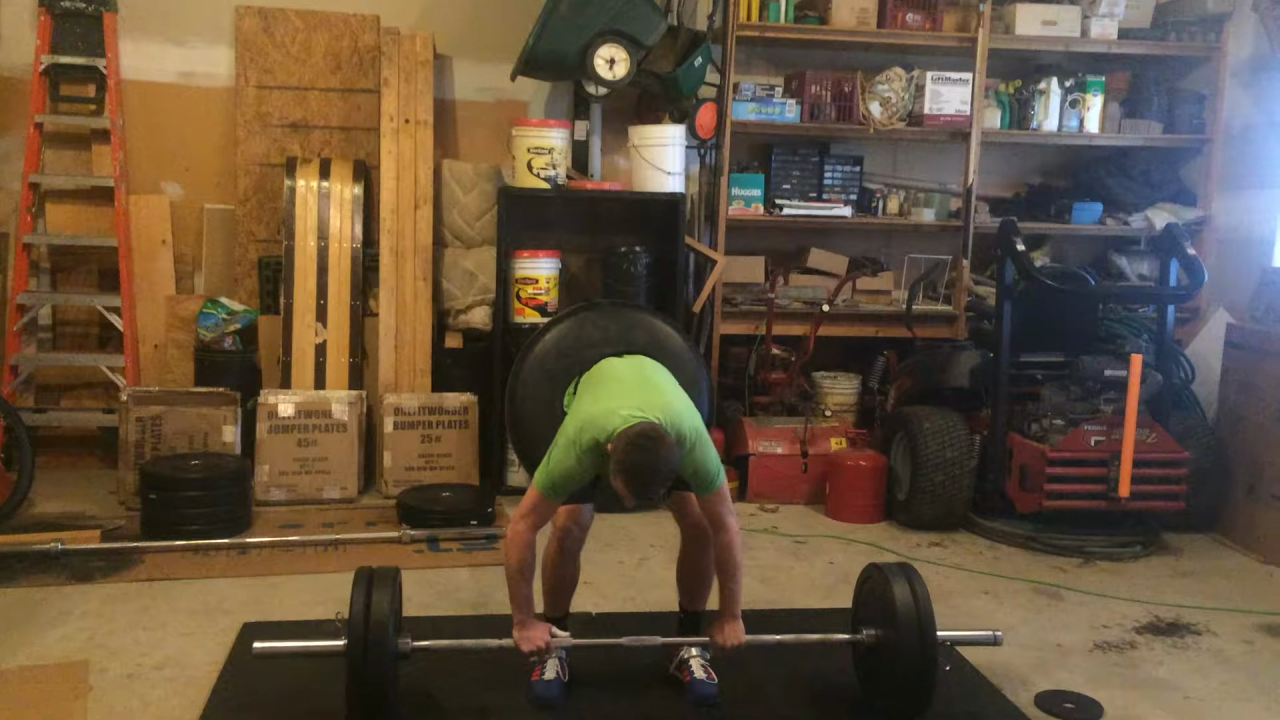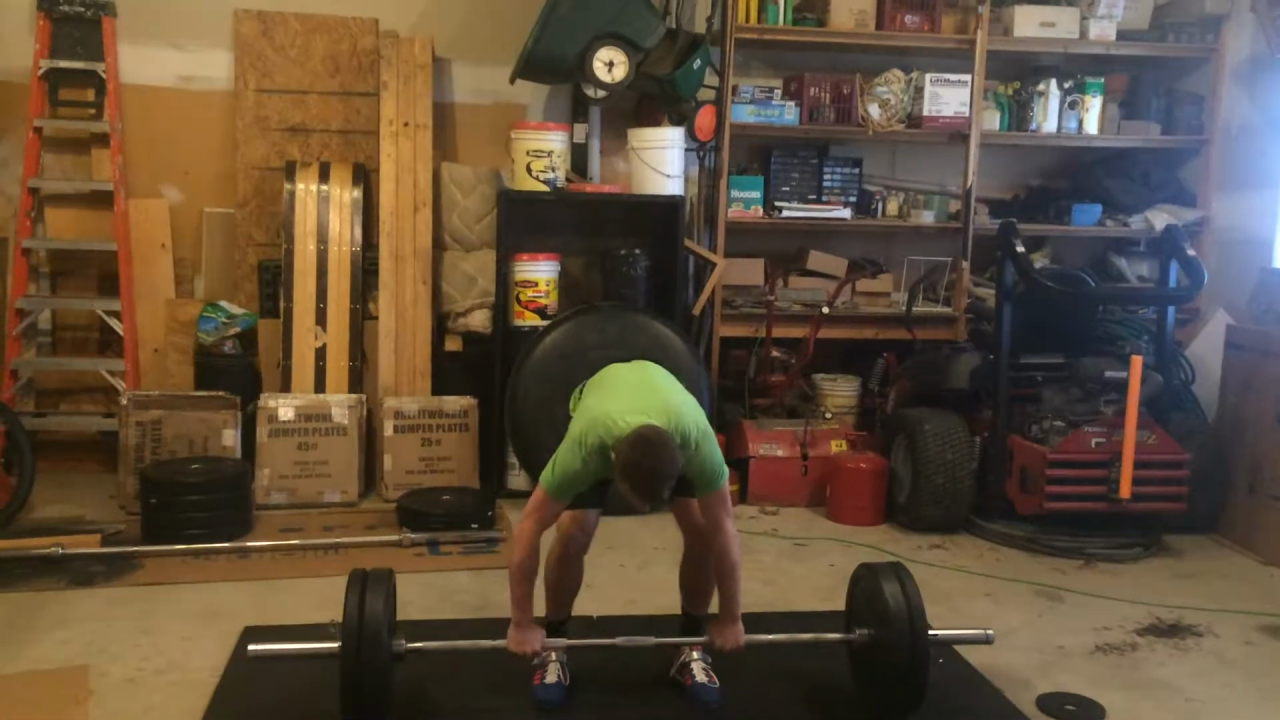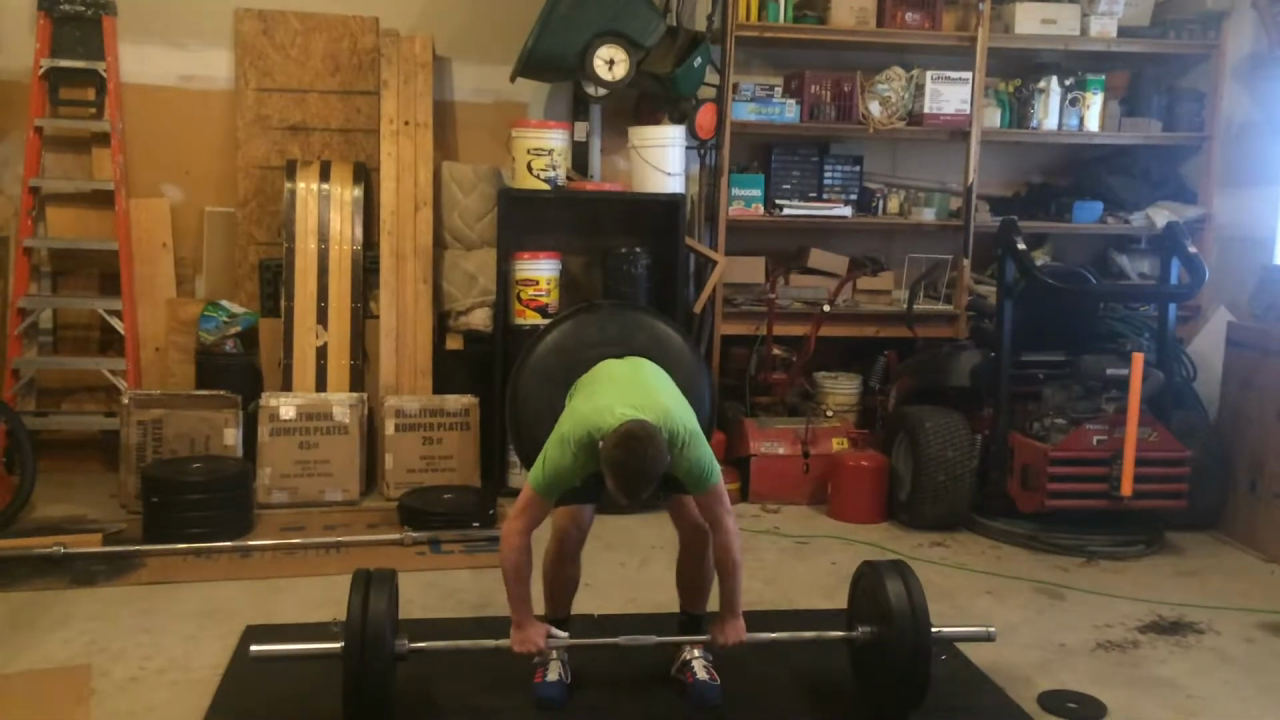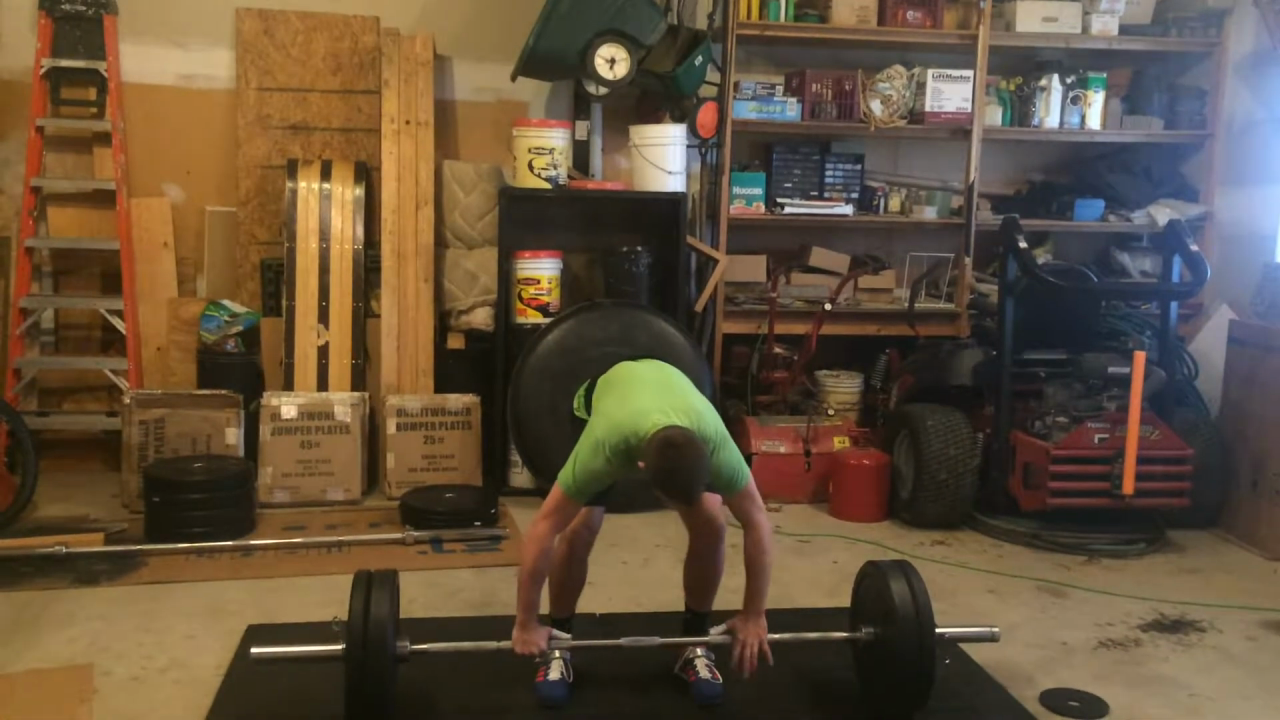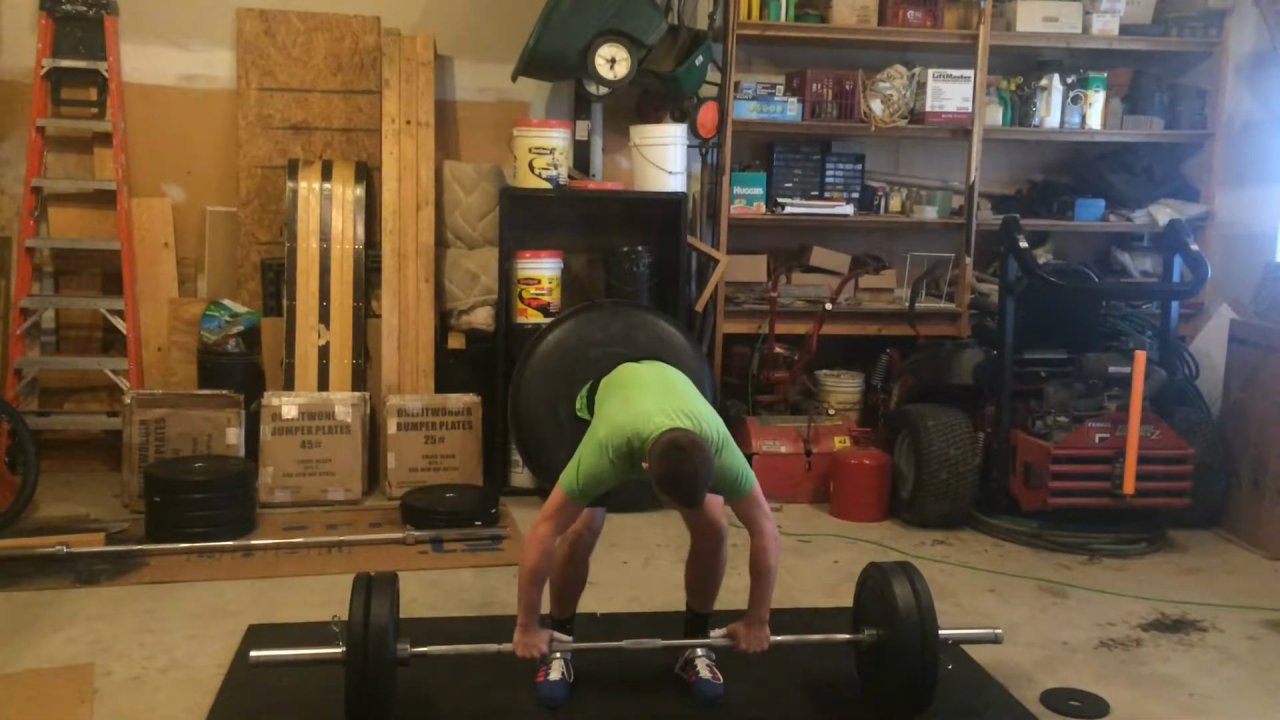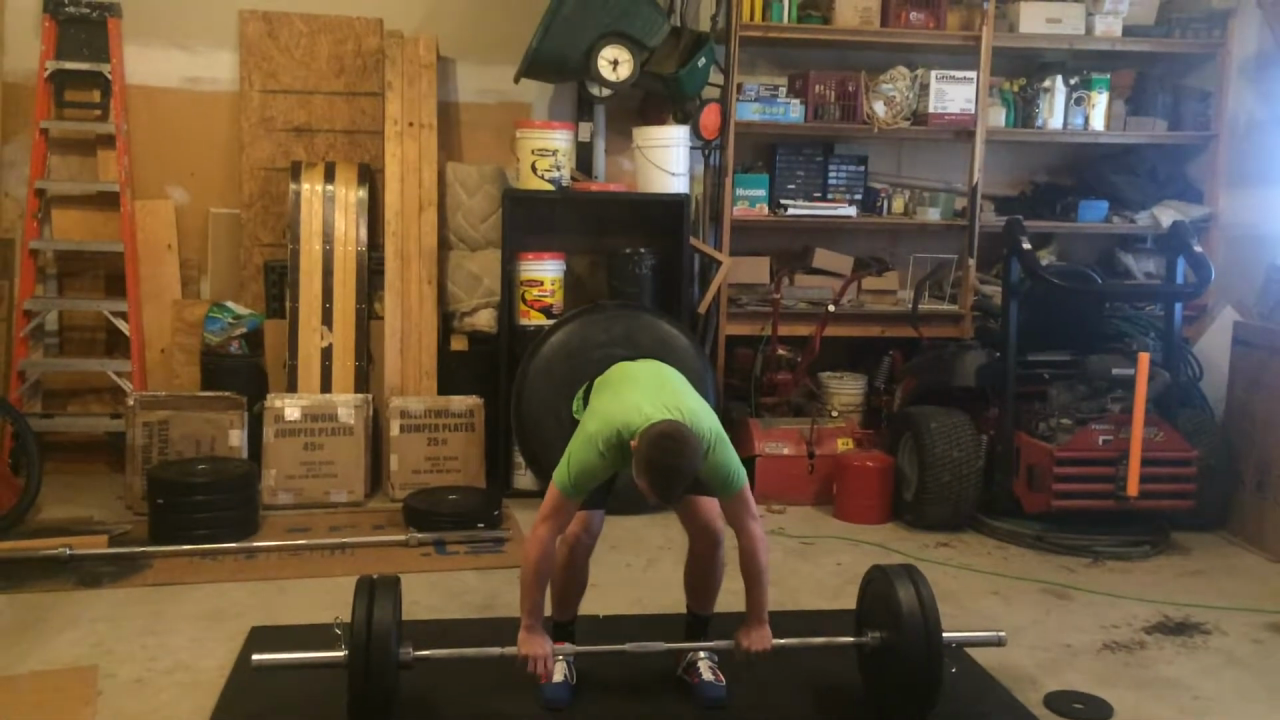
dt=0.5s
person 1, frame 1
left shoulder: (693, 444)
right shoulder: (578, 447)
left elbow: (725, 526)
right elbow: (521, 527)
left wrist: (731, 617)
right wrist: (524, 621)
left knee: (700, 527)
right knee: (567, 530)
left ankle: (689, 645)
right ankle: (553, 647)
person 1, frame 2
left shoulder: (698, 444)
right shoulder: (585, 447)
left elbow: (722, 529)
right elbow: (529, 527)
left wrist: (730, 618)
right wrist: (521, 622)
right hip: (597, 411)
left knee: (702, 531)
right knee: (571, 536)
left ankle: (691, 649)
right ankle: (553, 649)
person 1, frame 3
left shoulder: (685, 442)
right shoulder: (572, 443)
left elbow: (724, 525)
right elbow: (516, 527)
left wrist: (731, 616)
right wrist: (522, 621)
right hip: (588, 419)
left knee: (699, 528)
right knee: (568, 532)
left ankle: (691, 646)
right ankle: (554, 648)
person 1, frame 4
left shoulder: (716, 446)
right shoulder: (605, 446)
left elbow: (757, 522)
right elbow: (543, 528)
left wrist: (754, 615)
right wrist: (526, 623)
left knee: (711, 526)
right knee: (577, 532)
left ankle: (695, 644)
right ankle: (558, 647)
person 1, frame 5
left shoulder: (719, 450)
right shoulder: (607, 449)
left elbow: (765, 530)
right elbow: (543, 532)
left wrist: (757, 621)
right wrist: (527, 626)
left knee: (713, 529)
right knee: (578, 533)
left ankle: (696, 644)
right ankle: (559, 645)
person 1, frame 6
left shoulder: (711, 444)
right shoulder: (597, 443)
left elbow: (749, 527)
right elbow: (543, 531)
left wrist: (757, 622)
right wrist: (531, 628)
left knee: (709, 532)
right knee: (577, 537)
left ankle: (697, 648)
right ankle: (561, 648)
